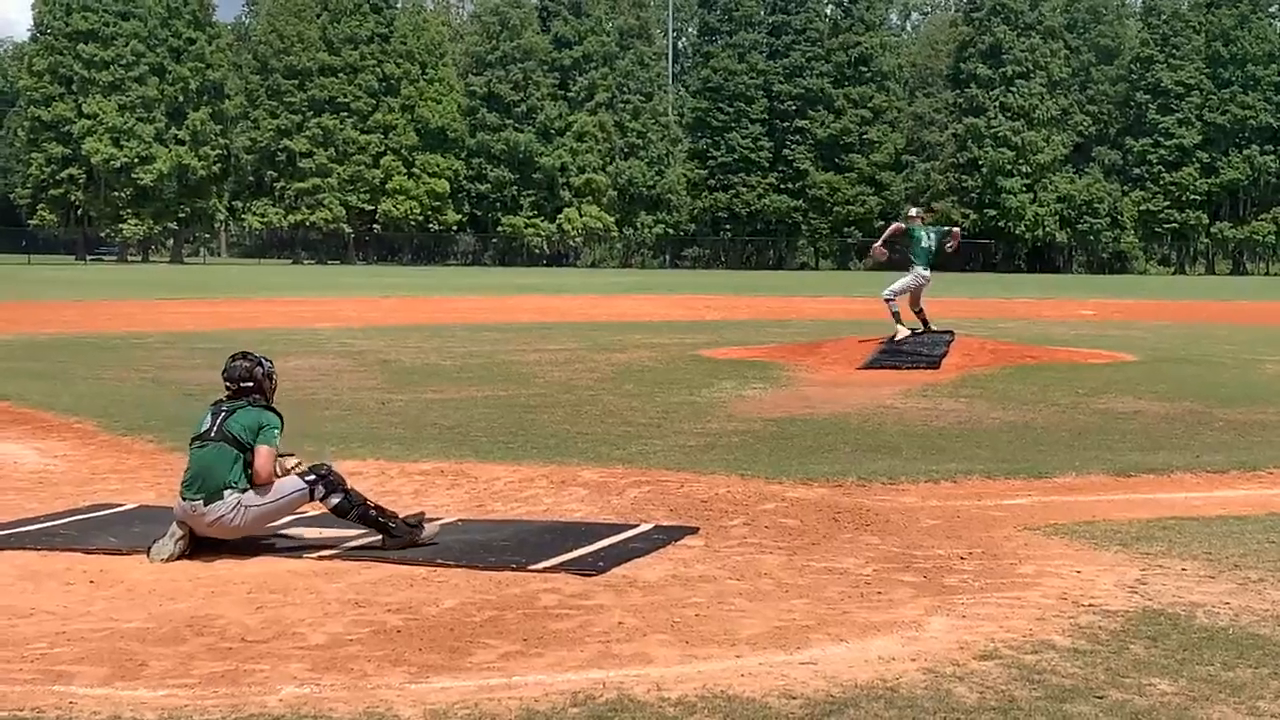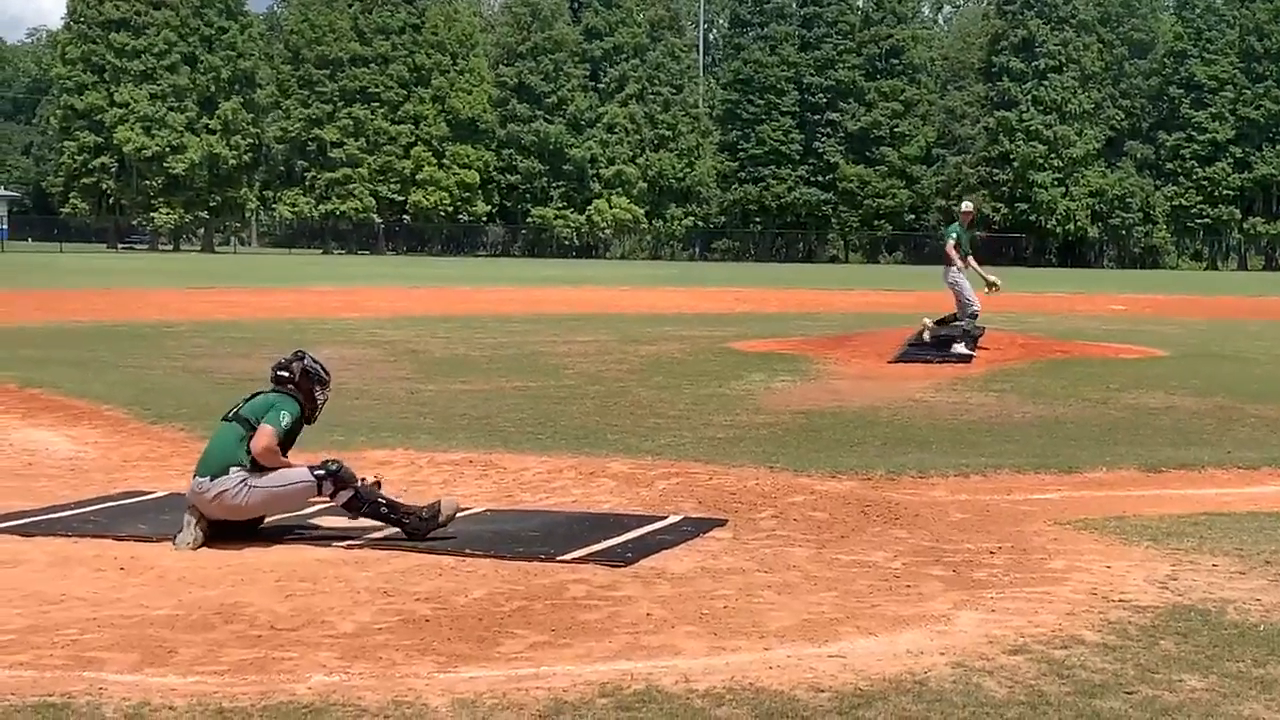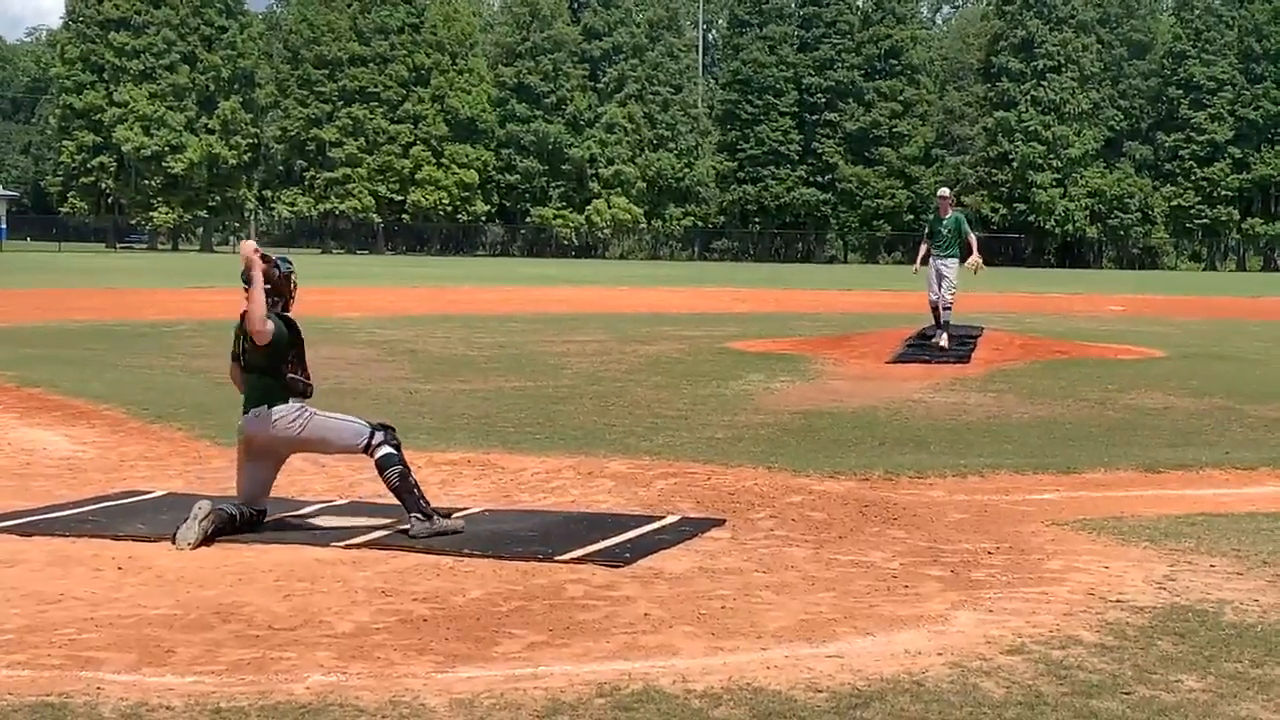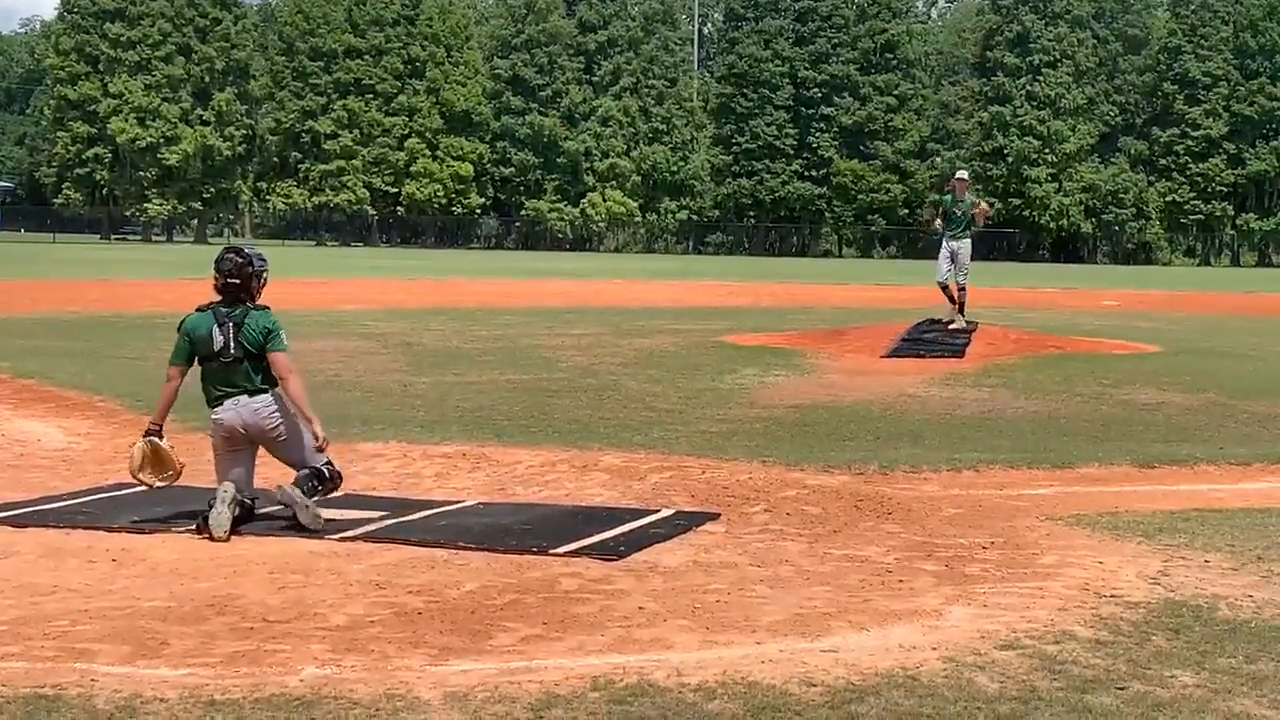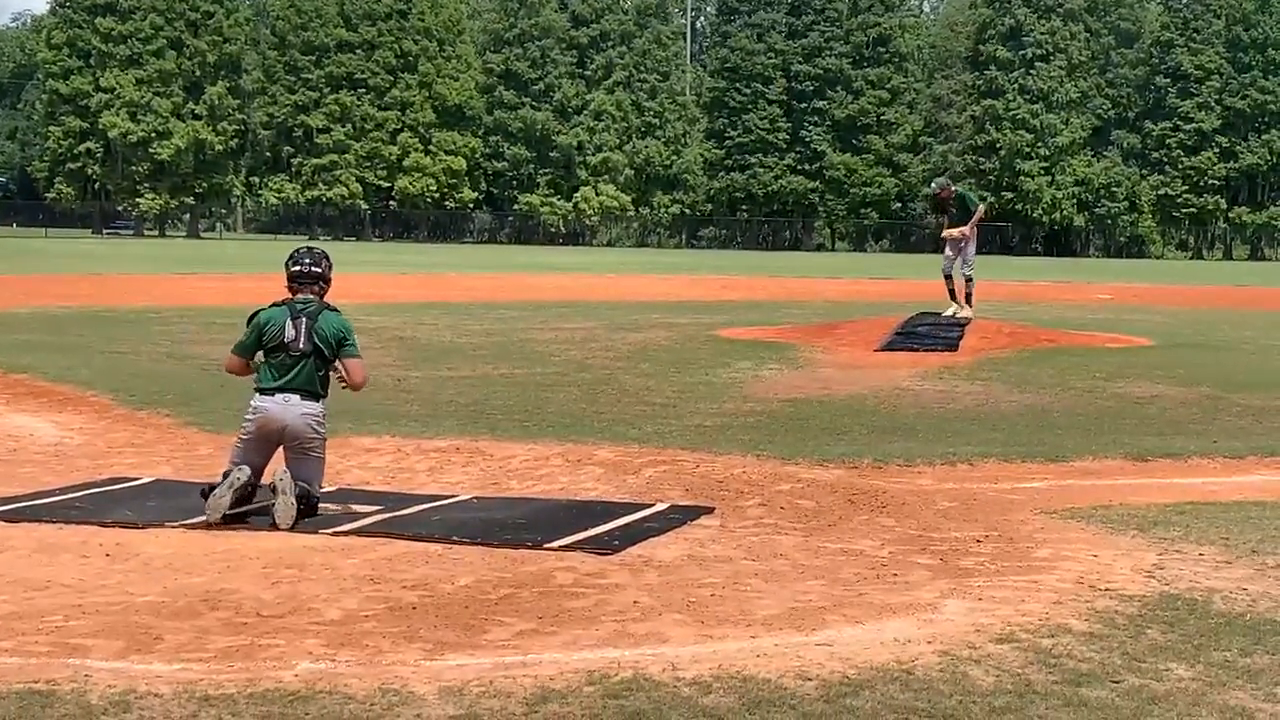
dt=1s
person 1, frame 1
left shoulder: (213, 412)
right shoulder: (265, 416)
right elbow: (263, 473)
left wrist: (277, 463)
right wrist: (280, 472)
left hip: (190, 511)
right hip: (225, 513)
right knee: (321, 478)
left ankle: (184, 531)
right ankle: (395, 529)
person 1, frame 2
left shoulder: (261, 401)
right shoulder: (288, 405)
right elbow: (261, 449)
right wrist: (292, 469)
left hip: (202, 491)
right hip: (230, 488)
left knee: (252, 516)
right knee: (334, 474)
left ankle: (206, 523)
right ankle: (414, 521)
person 1, frame 3
left shoulder: (242, 329)
right shoulder: (275, 324)
left elbow: (237, 376)
right elbow: (259, 331)
right wrist: (256, 269)
left hip: (252, 426)
right hip: (290, 417)
left knee: (250, 511)
right knee: (381, 438)
left ankle: (212, 519)
right ankle: (421, 516)
person 1, frame 4
left shoulder: (194, 323)
right shoulder: (264, 320)
left elbow: (174, 379)
right elbow: (286, 376)
left wrist: (155, 426)
right wrist: (313, 421)
left hip: (225, 417)
right hip: (266, 407)
left knee: (242, 502)
right knee: (325, 475)
left ankle: (230, 503)
right ankle: (298, 492)
person 1, frame 5
left shoulder: (267, 316)
right shoulder: (338, 323)
left elbow: (233, 365)
right elbow: (357, 381)
right wrist: (334, 368)
left hip: (264, 407)
right hip: (308, 412)
left knee: (238, 473)
right knee: (307, 499)
left ankle: (237, 483)
right ankle: (293, 490)
